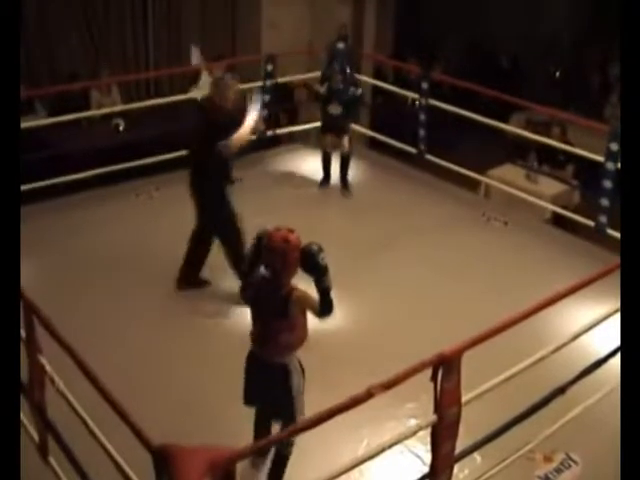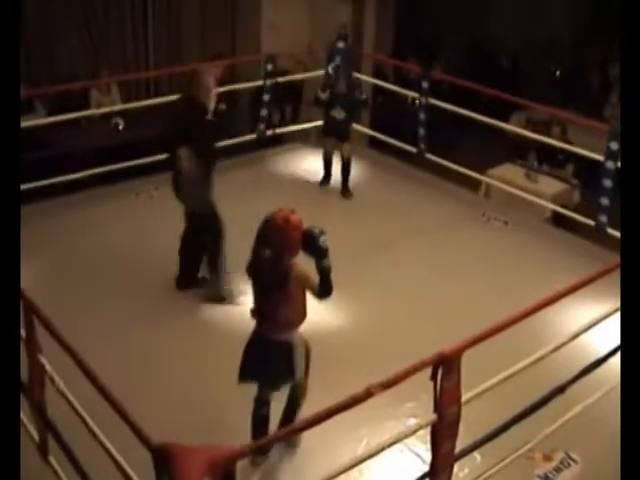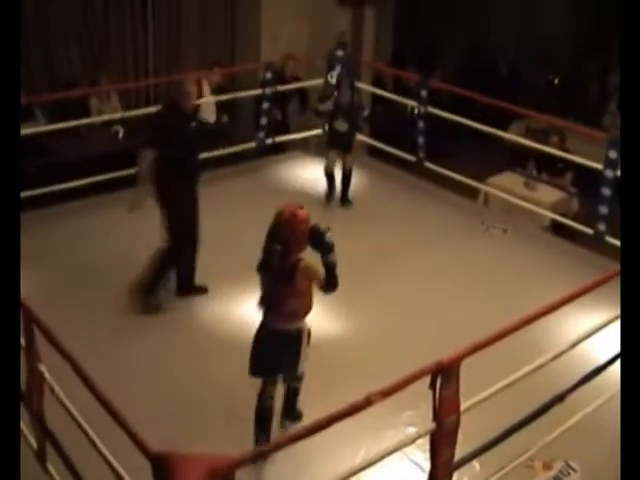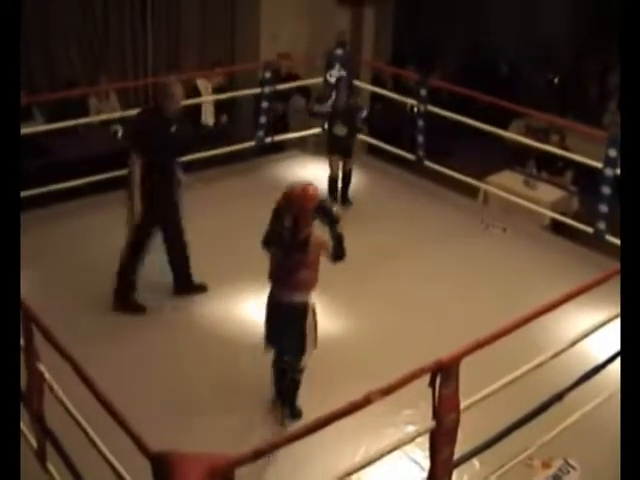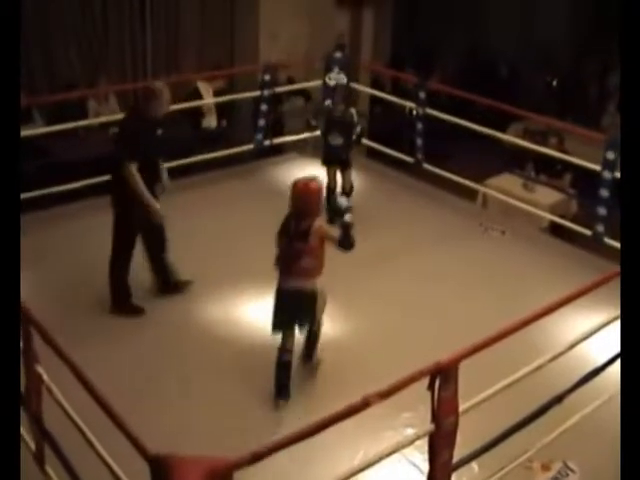
dt=0.2s
person 1, frame 1
left shoulder: (256, 283)
right shoulder: (295, 296)
right elbow: (325, 310)
left wrist: (255, 252)
right wrist: (322, 277)
left hip: (259, 359)
right hip: (284, 365)
left knee: (263, 407)
right knee: (290, 422)
left ankle: (258, 453)
person 1, frame 2
left shoulder: (260, 263)
right shoulder: (295, 273)
right elbow: (324, 291)
left wrist: (261, 238)
right wrist: (322, 259)
left hip: (262, 337)
right hip: (287, 341)
left knee: (264, 392)
right knee: (299, 382)
left ankle: (259, 447)
right ankle: (287, 428)
person 1, frame 3
left shoulder: (269, 258)
right shoulder: (304, 267)
right elbow: (330, 286)
left wrist: (271, 239)
right wrist: (328, 255)
left hip: (268, 329)
right hip: (293, 331)
left knee: (267, 384)
right knee: (294, 374)
left ankle: (262, 438)
right ankle: (289, 414)
person 1, frame 4
left shoulder: (278, 233)
right shoulder: (314, 239)
left elbow: (266, 244)
right elbow: (338, 255)
left wrist: (277, 213)
right wrist: (334, 226)
left hip: (277, 301)
right hip: (300, 304)
left knee: (281, 350)
right knee: (298, 356)
left ankle: (280, 398)
right ankle: (289, 407)
person 1, frame 5
left shoulder: (287, 223)
right shoulder: (318, 227)
right elbow: (346, 243)
right wrist: (346, 219)
left hip: (285, 288)
right hip: (308, 289)
left knee: (286, 338)
right knee: (313, 322)
left ankle: (282, 392)
right ankle: (308, 356)
person 2, frame 1
left shoulder: (210, 109)
right shoulder: (211, 118)
right elbow: (229, 146)
right wrist: (251, 119)
left hip: (208, 181)
right hip: (210, 184)
left knee: (205, 229)
right knee: (231, 234)
left ankle: (188, 277)
person 2, frame 2
left shoulder: (199, 107)
right shoulder: (185, 114)
right elbow: (182, 155)
right wrist: (192, 187)
left hip: (198, 180)
right hip: (192, 182)
left knee: (196, 228)
right knee: (212, 229)
left ankle: (186, 277)
right ankle: (214, 287)
person 2, frame 3
left shoulder: (189, 114)
right shoulder: (163, 119)
right elbow: (148, 156)
left hip: (188, 184)
right hip: (172, 187)
left knee: (188, 235)
right knee: (178, 239)
left ankle: (186, 284)
right ankle: (146, 289)
person 2, frame 4
left shoulder: (169, 117)
right shoulder: (145, 122)
right elbow: (135, 163)
left wrist: (176, 172)
right wrist: (135, 199)
left hip: (165, 188)
right hip: (148, 191)
left knee: (175, 235)
right knee: (139, 243)
left ankle: (184, 283)
right ankle: (123, 297)
person 2, frame 5
left shoulder: (152, 121)
right shoulder: (131, 128)
right elbow: (129, 169)
left wrist: (160, 175)
right wrist: (150, 202)
left hip: (148, 191)
right hip: (128, 195)
left knee: (156, 236)
right knee: (124, 246)
left ankle: (166, 282)
right ankle: (120, 301)
person 3, frame 1
left shoulder: (348, 88)
right shoulder: (326, 86)
left elbow: (357, 99)
right elbow: (318, 95)
left wrist: (356, 85)
right wrist: (323, 81)
left hip: (342, 125)
right hip: (328, 123)
left knee: (346, 151)
right knee: (327, 151)
left ankle: (344, 179)
right ankle: (326, 177)
person 3, frame 2
left shoulder: (352, 93)
right shoulder: (330, 91)
left elbow: (363, 103)
right elbow: (319, 101)
right wrist: (325, 88)
left hip: (345, 129)
right hip: (330, 127)
left knee: (346, 157)
right knee: (327, 152)
left ankle: (345, 186)
right ankle: (327, 175)
person 3, frame 3
left shoulder: (355, 104)
right shoulder: (332, 101)
left elbow: (363, 116)
right elbow: (319, 110)
right wrist: (324, 97)
left hip: (347, 140)
right hip: (334, 139)
left knee: (347, 168)
right knee: (329, 167)
left ankle: (344, 197)
right ankle: (330, 190)
person 3, frame 4
left shoulder: (353, 106)
right shoulder: (331, 104)
left elbow: (363, 119)
right elbow: (316, 111)
left hip: (347, 142)
right hip: (333, 143)
left knee: (347, 169)
right knee: (334, 173)
left ankle: (344, 195)
right ankle: (334, 201)
person 3, frame 5
left shoulder: (350, 114)
right shoulder: (327, 112)
left elbow: (358, 133)
left hip: (344, 154)
right hip: (330, 153)
left knee: (347, 184)
right knee: (331, 183)
right ankle: (332, 212)
